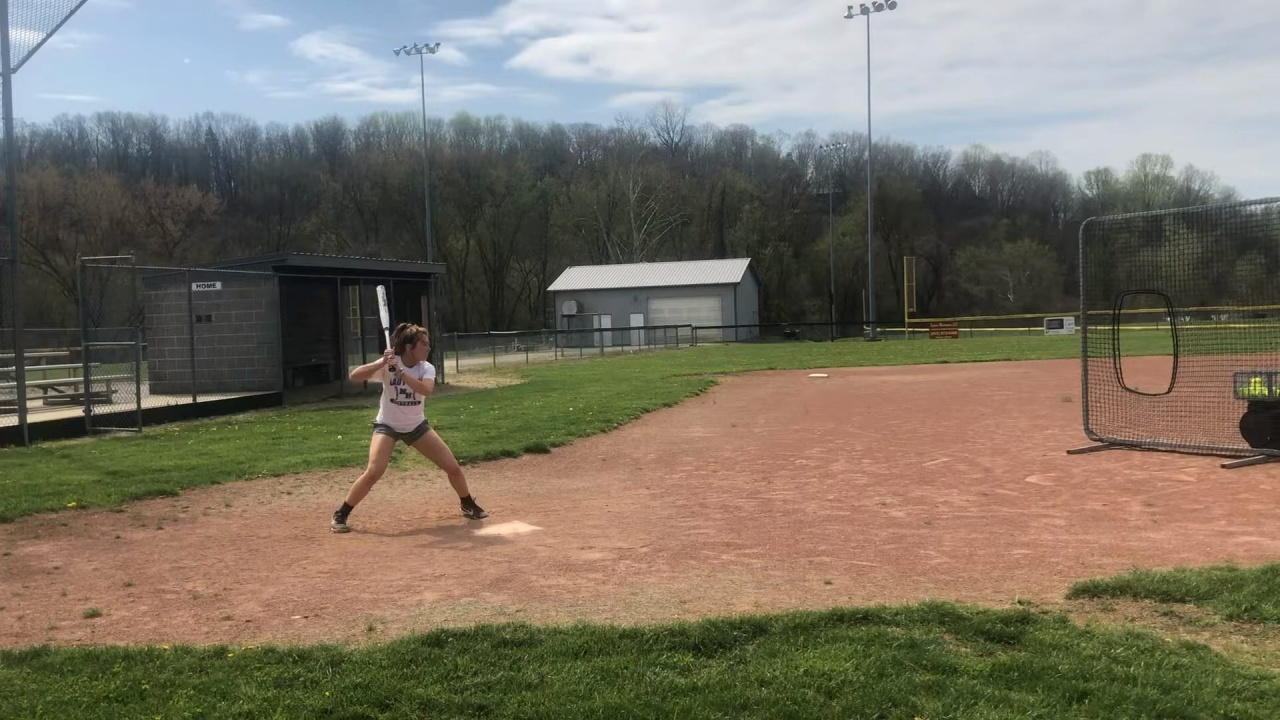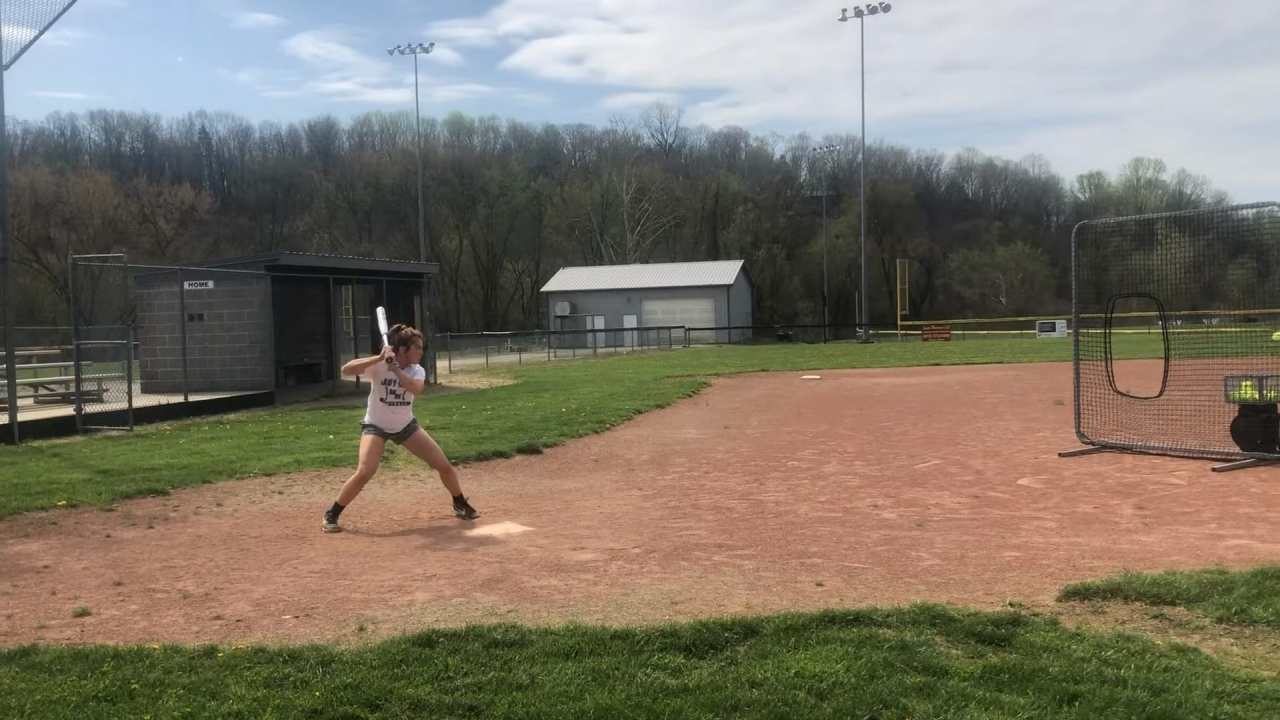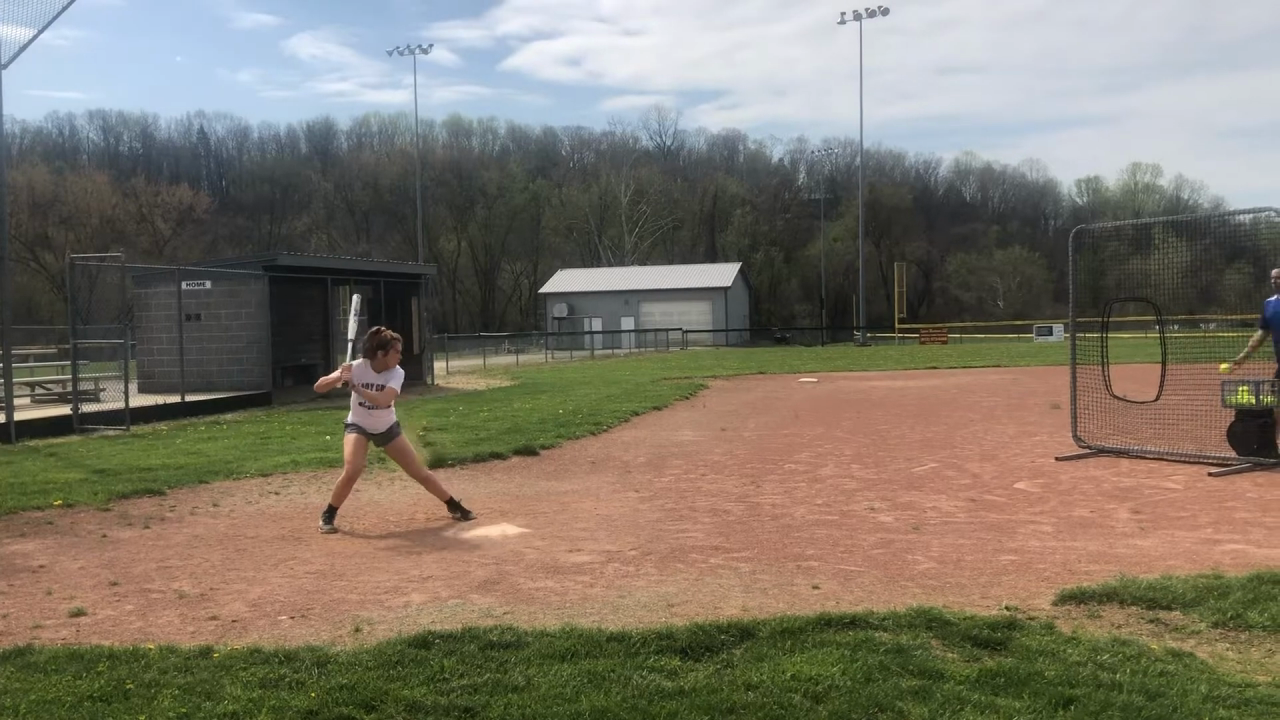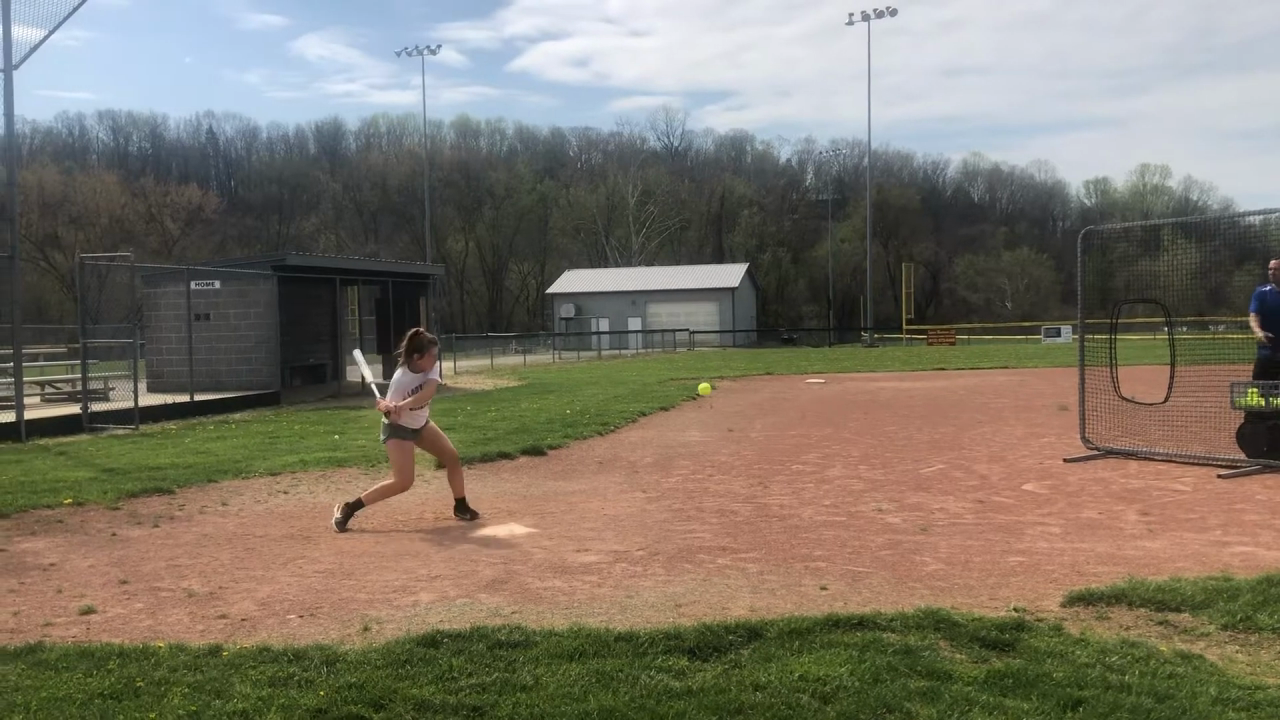
dt=0.4s
person 1, frame 1
left shoulder: (427, 368)
right shoulder: (389, 363)
left elbow: (426, 390)
right elbow: (354, 376)
left wrist: (401, 373)
right wrist: (383, 363)
left hip: (417, 425)
right hip: (387, 425)
left knee: (452, 466)
right knee: (374, 471)
left ankle: (468, 505)
right ankle: (341, 514)
person 1, frame 2
left shoulder: (417, 371)
right shoulder: (379, 365)
left elbow: (416, 389)
right elbow: (346, 370)
left wrist: (395, 369)
right wrist: (380, 358)
left hip: (405, 425)
right hip: (375, 425)
left knee: (443, 464)
right knee: (364, 472)
left ankle: (460, 504)
right ankle: (332, 514)
person 1, frame 3
left shoulder: (397, 373)
right shoulder: (358, 367)
left elbow: (383, 400)
right elbow: (318, 387)
left wrist: (354, 385)
right wrist: (340, 377)
left hip: (388, 427)
right hip: (358, 426)
left knee: (420, 473)
right knee: (352, 471)
left ankle: (454, 506)
right ankle: (328, 514)
person 1, frame 4
left shoulder: (432, 367)
right shoulder: (401, 378)
left elbow: (428, 393)
right elbow: (386, 408)
left wrist: (400, 406)
right wrist: (389, 409)
left hip: (419, 424)
right hip: (398, 427)
left knee: (453, 459)
right knee: (403, 482)
left ankle: (461, 507)
right ankle: (348, 510)
